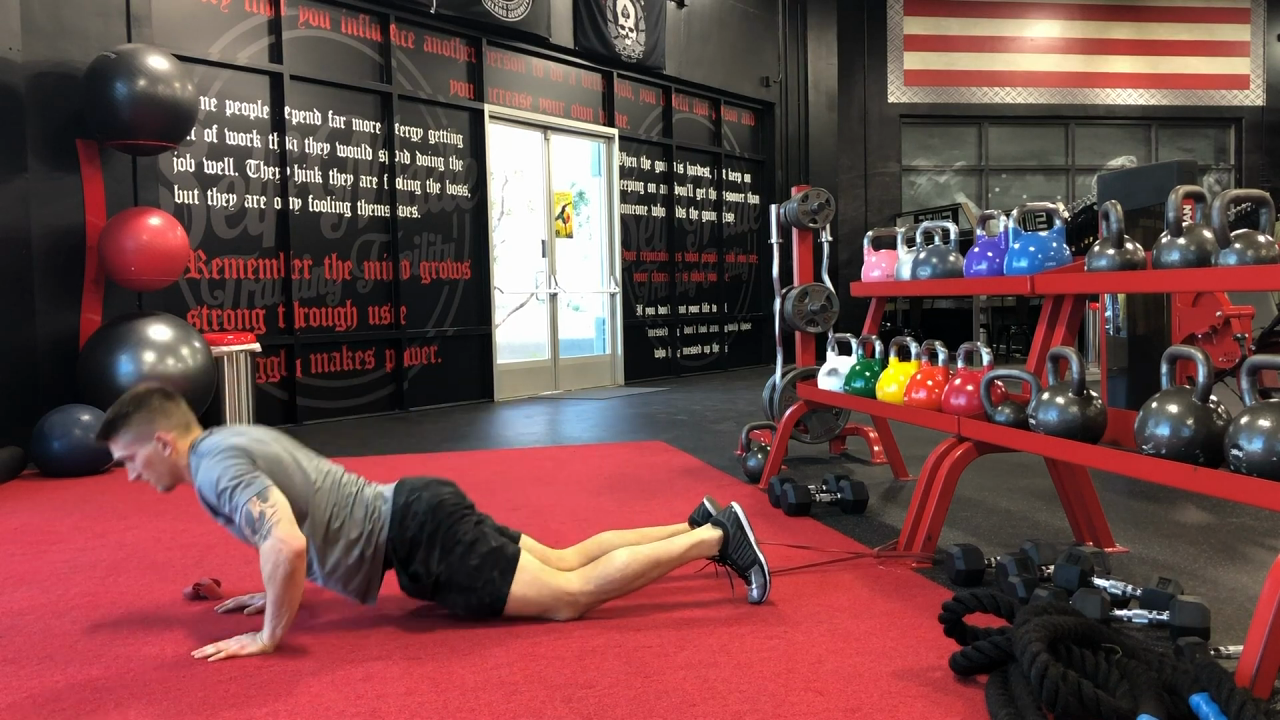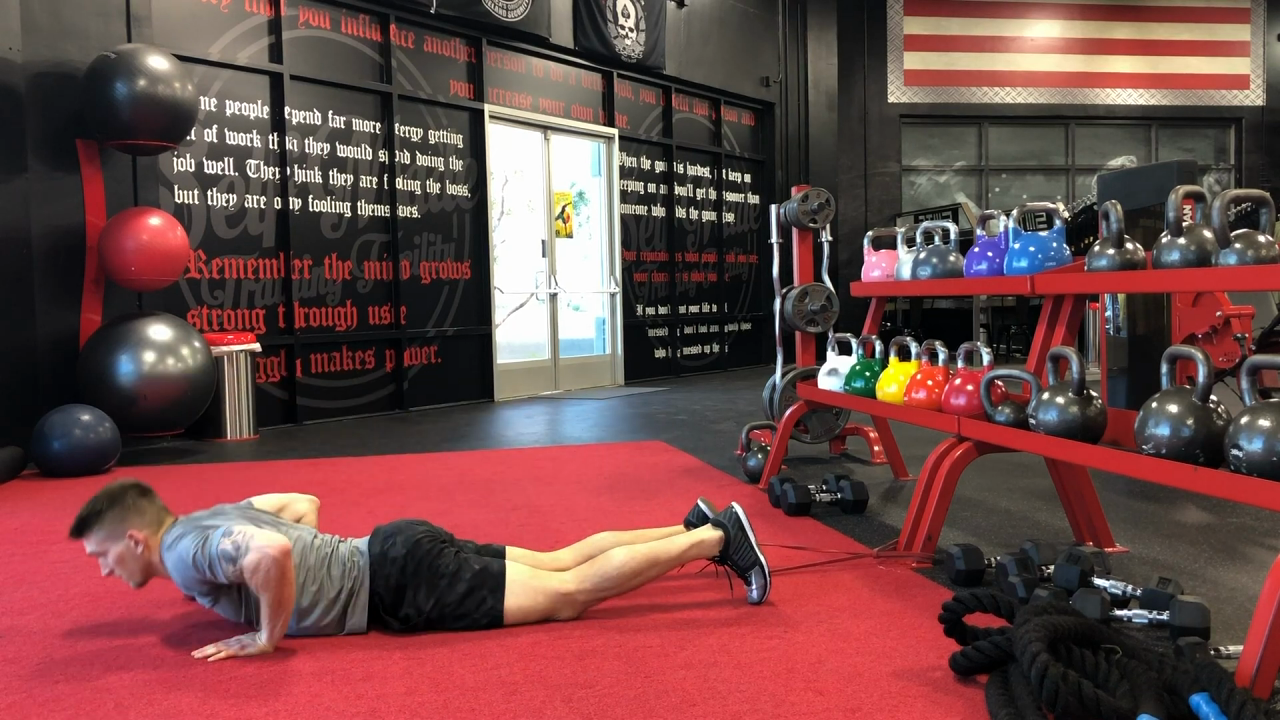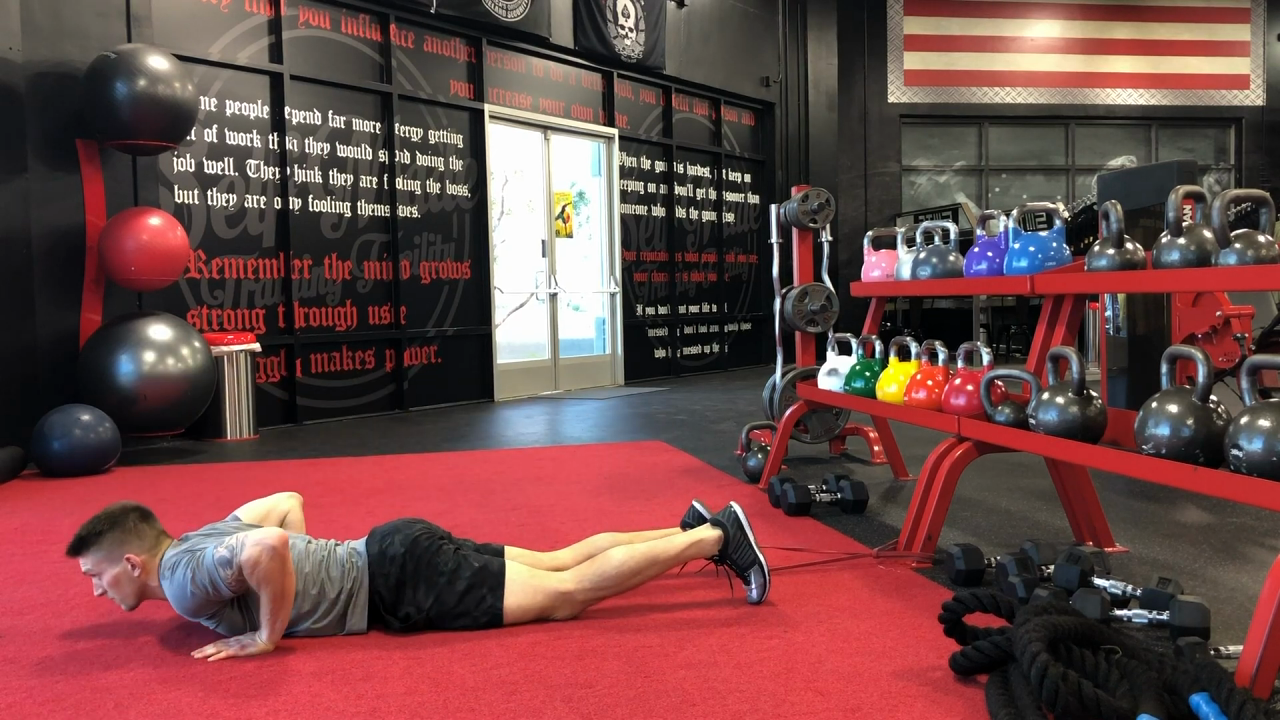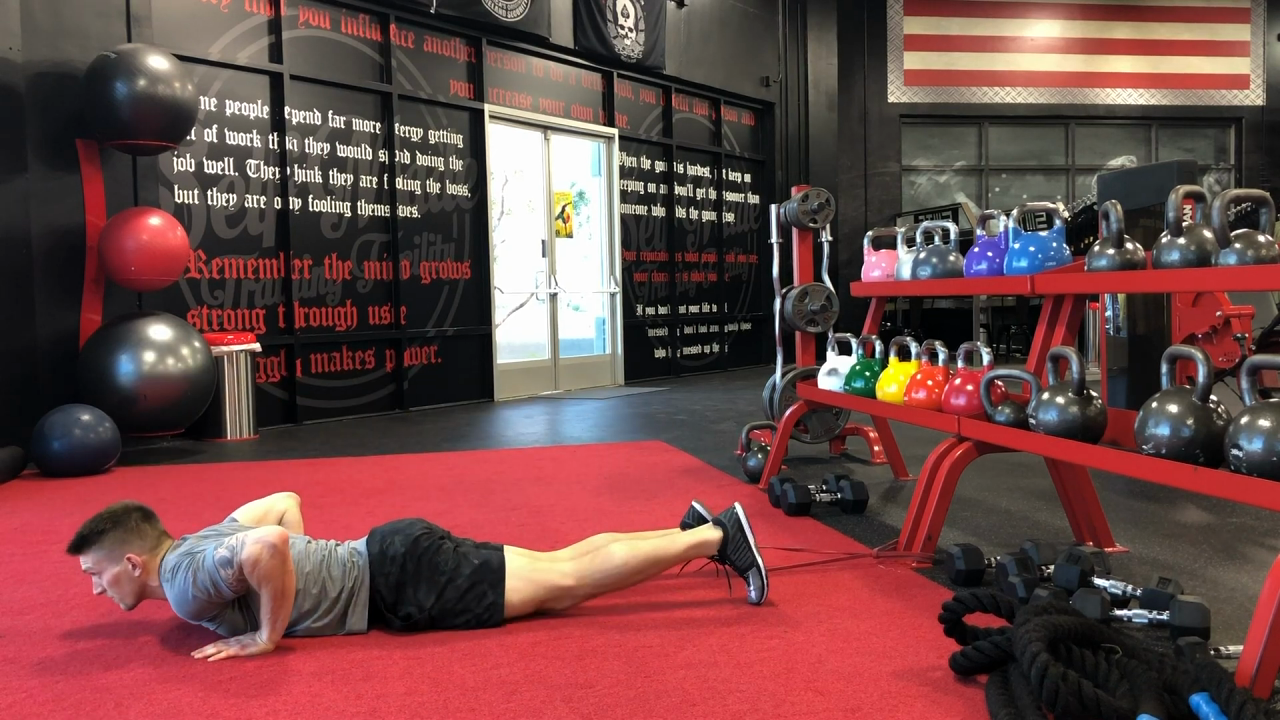
dt=0.4s
person 1, frame 1
left shoulder: (212, 466)
right shoulder: (234, 441)
left elbow: (289, 546)
left wrist: (270, 634)
right wrist: (275, 591)
left hip: (418, 536)
right hip: (415, 513)
left knee: (574, 594)
right knee: (569, 564)
left ankle: (714, 541)
right ankle: (702, 525)
person 1, frame 2
left shoulder: (185, 556)
right shoulder: (212, 523)
left elbow: (271, 553)
right elbow: (305, 503)
left wrist: (268, 635)
left hip: (403, 582)
right hip: (400, 554)
left knee: (569, 594)
right knee: (563, 562)
left ankle: (715, 540)
right ankle: (698, 525)
person 1, frame 3
left shoulder: (185, 579)
right shoulder: (207, 541)
left elbow: (269, 545)
right elbow: (288, 500)
left wrist: (268, 634)
left hip: (402, 579)
right hip: (397, 554)
left knee: (566, 593)
right knee: (560, 562)
left ankle: (715, 535)
right ankle: (693, 530)
person 1, frame 4
left shoulder: (186, 584)
right shoulder: (205, 543)
left elbow: (270, 545)
right elbow: (285, 501)
left wrist: (270, 634)
left hip: (403, 579)
right hip: (397, 555)
left knee: (566, 586)
right knee: (560, 562)
left ankle: (717, 536)
right ankle: (691, 531)
